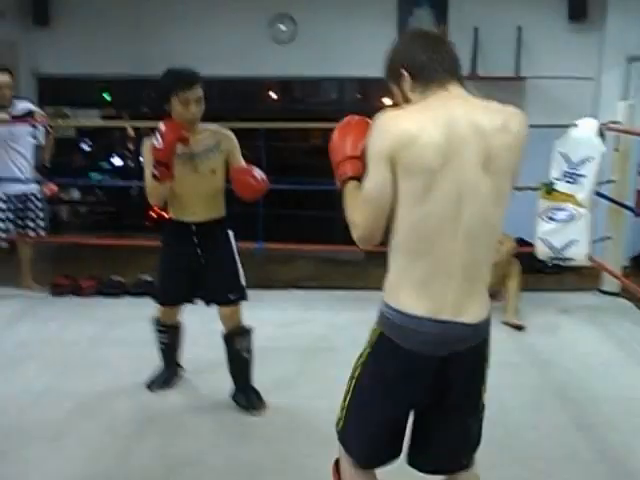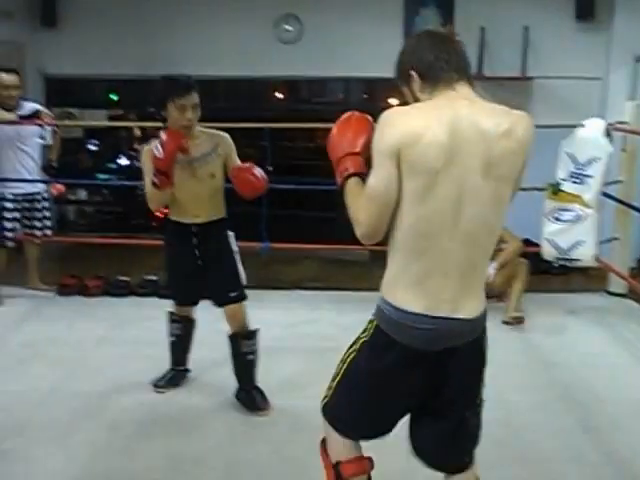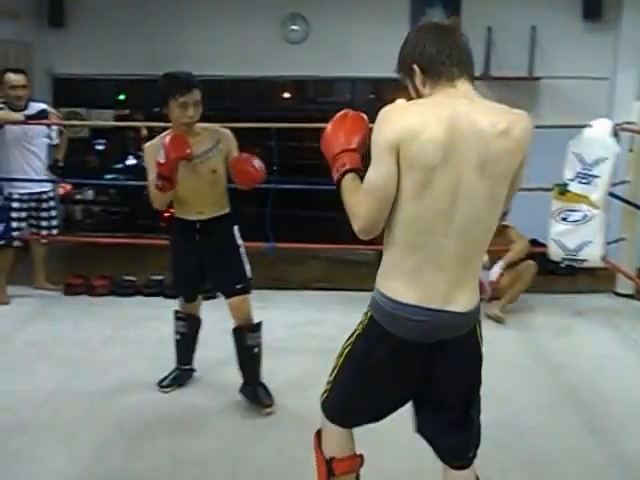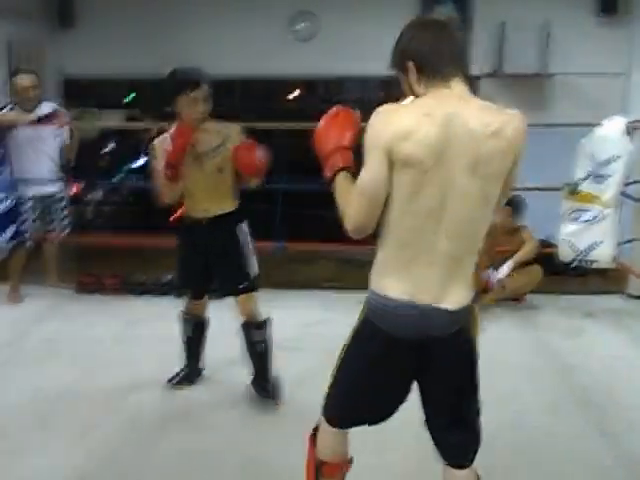
dt=0.1s
person 1, frame 1
left shoulder: (393, 125)
right shoulder: (512, 124)
left elbow: (364, 233)
left wrist: (347, 169)
left hip: (405, 326)
right hip: (471, 329)
person 1, frame 2
left shoulder: (398, 123)
right shoulder: (518, 128)
left elbow: (369, 229)
left wrist: (348, 165)
left hip: (402, 322)
right hip: (468, 326)
left knee: (340, 424)
person 1, frame 3
left shoulder: (397, 119)
right shoulder: (517, 128)
left elbow: (366, 223)
left wrist: (344, 162)
left hip: (395, 314)
right hip: (461, 319)
left knee: (336, 418)
person 1, frame 4
left shoulder: (390, 121)
right shoulder: (510, 127)
left elbow: (358, 223)
left wrist: (336, 160)
left hip: (390, 313)
right hip: (454, 317)
left knee: (334, 421)
person 2, frame 1
left shoulder: (223, 138)
right shoulder: (154, 145)
left elbow: (243, 180)
right elbow: (155, 199)
left wrist: (253, 183)
right wrist: (164, 155)
left hip: (216, 232)
right hip: (177, 235)
left knee: (232, 315)
right knee: (167, 311)
left ankle: (243, 385)
right ankle: (170, 365)
person 2, frame 2
left shoulder: (220, 142)
right shoulder: (153, 151)
left elbow: (243, 182)
right elbow: (155, 203)
left wrist: (253, 181)
right wrist: (164, 163)
left hip: (216, 233)
right hip: (179, 236)
left knee: (237, 315)
right knee: (182, 310)
left ankle: (247, 386)
right ankle: (178, 367)
person 2, frame 3
left shoulder: (221, 137)
right shoulder: (155, 149)
left elbow: (244, 183)
right elbow: (159, 203)
left wrist: (250, 173)
right wrist: (167, 168)
left hip: (221, 228)
right hip: (185, 231)
left knee: (242, 308)
right knee: (188, 305)
left ankle: (252, 382)
right ankle: (184, 365)
person 2, frame 4
left shoulder: (230, 134)
right shoulder: (164, 145)
left elbow: (251, 180)
right elbow: (167, 197)
left wrist: (255, 166)
right wrist: (174, 159)
left hip: (229, 225)
right hip: (192, 229)
left knee: (248, 305)
right knee: (194, 304)
left ankle: (263, 375)
right ankle: (193, 364)
person 3, frame 1
left shoulder: (28, 109)
left elbow: (47, 135)
left wrist: (44, 161)
left hip: (28, 185)
left knee: (27, 234)
left ankle: (26, 278)
person 3, frame 2
left shoulder: (35, 110)
left elbow: (54, 135)
left wrist: (51, 161)
right wrist: (22, 119)
left hip: (35, 186)
left knee: (34, 234)
left ankle: (33, 278)
person 3, frame 3
left shoulder: (43, 109)
left elbow: (61, 135)
left wrist: (58, 160)
right wrist: (28, 118)
left hip: (42, 186)
left knee: (40, 234)
left ankle: (40, 279)
person 3, frame 4
left shoulder: (53, 110)
left elbow: (70, 135)
left wrist: (68, 161)
right wrist: (39, 119)
left hip: (53, 186)
right hip: (25, 188)
left knee: (52, 233)
right knee: (22, 238)
left ankle: (52, 277)
